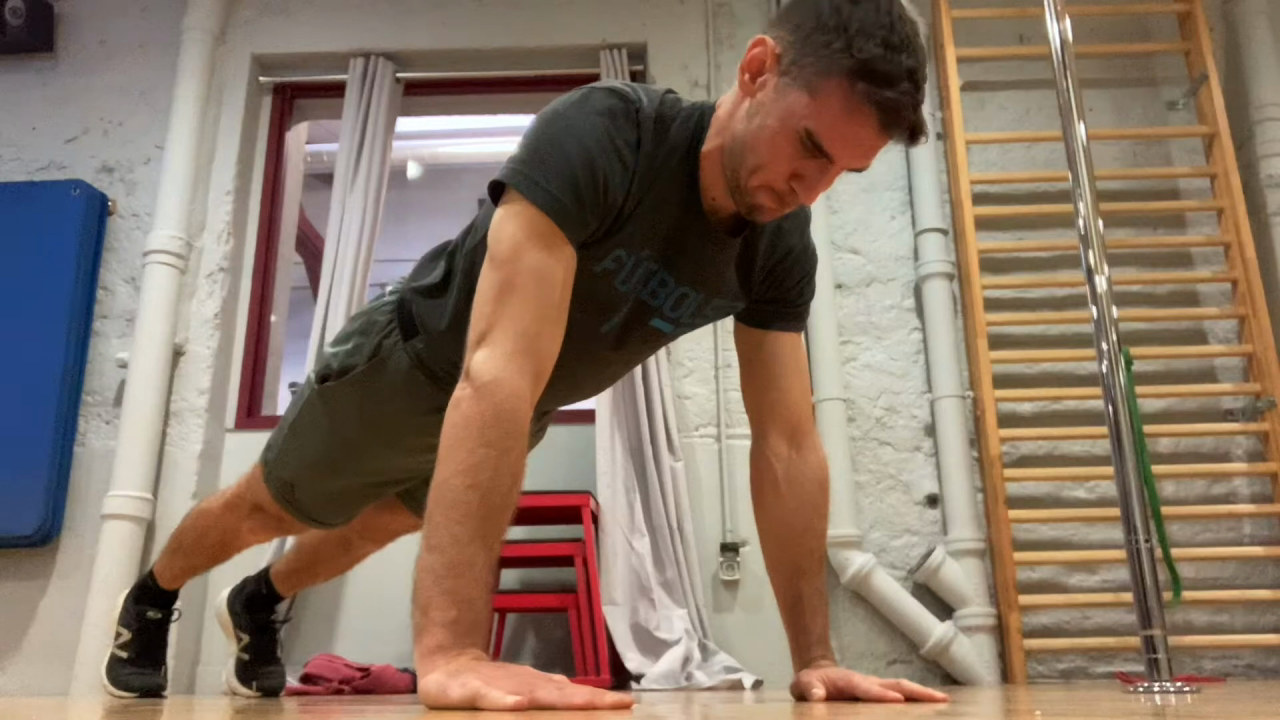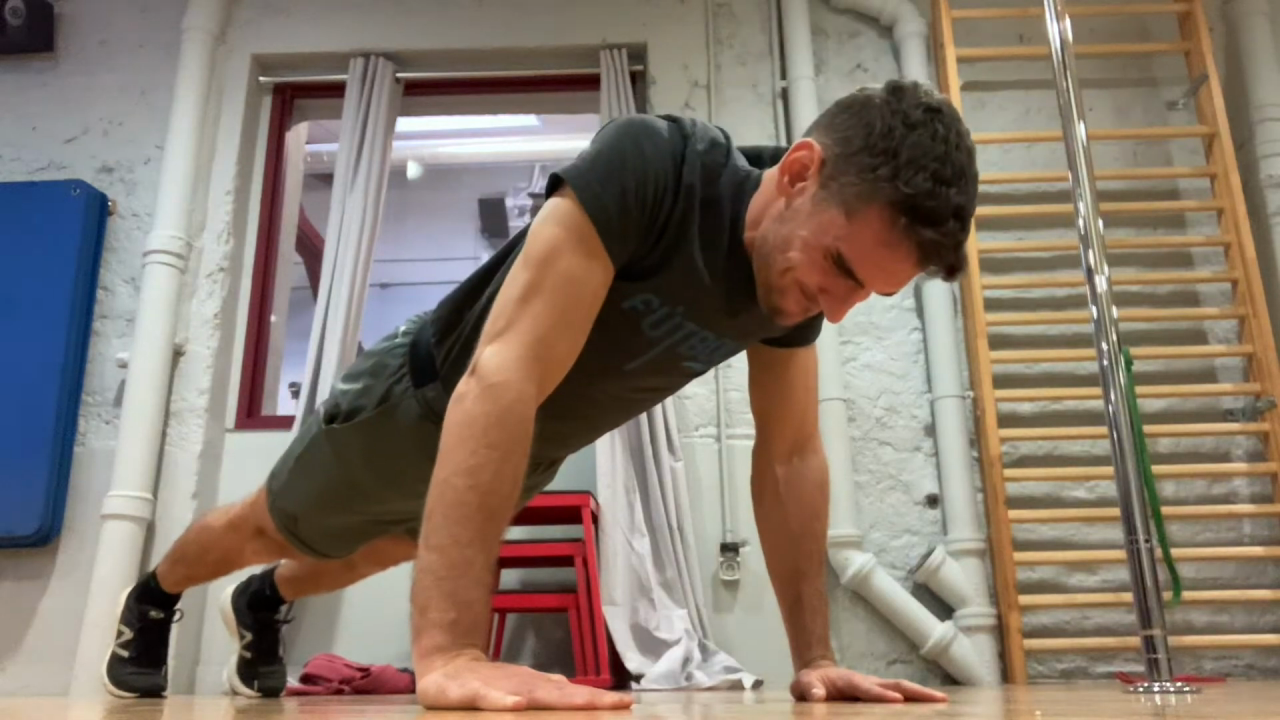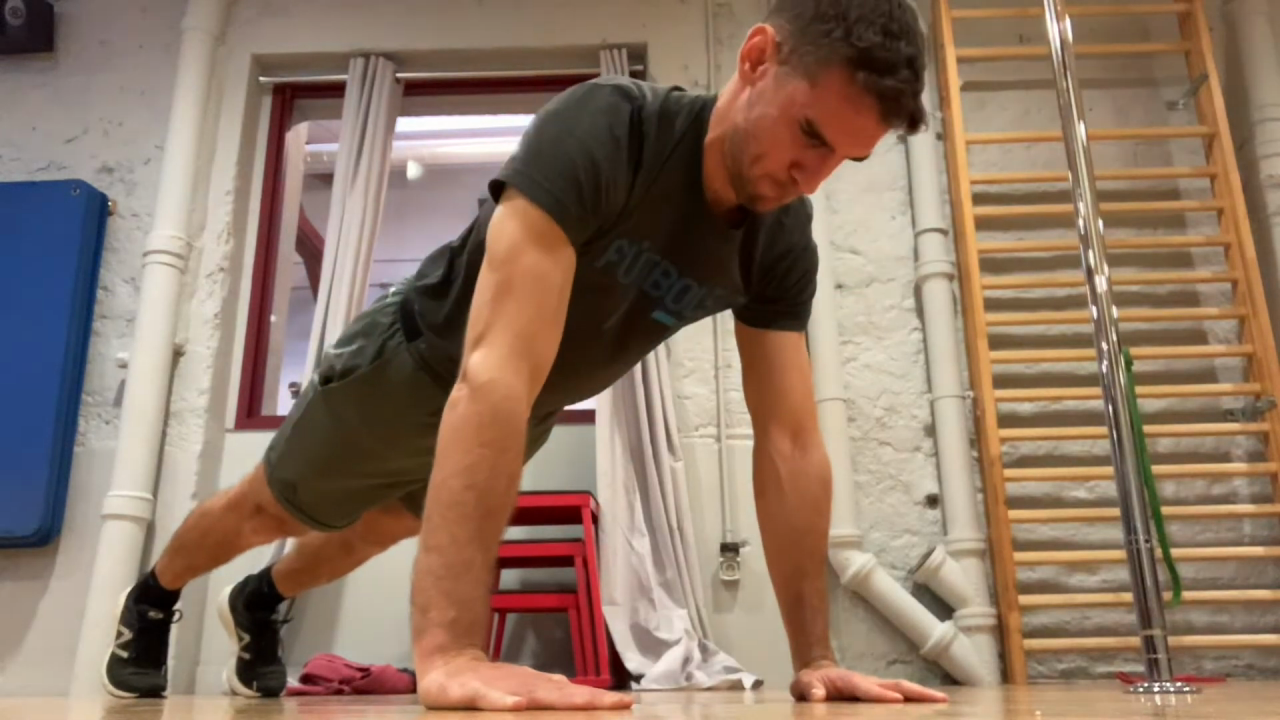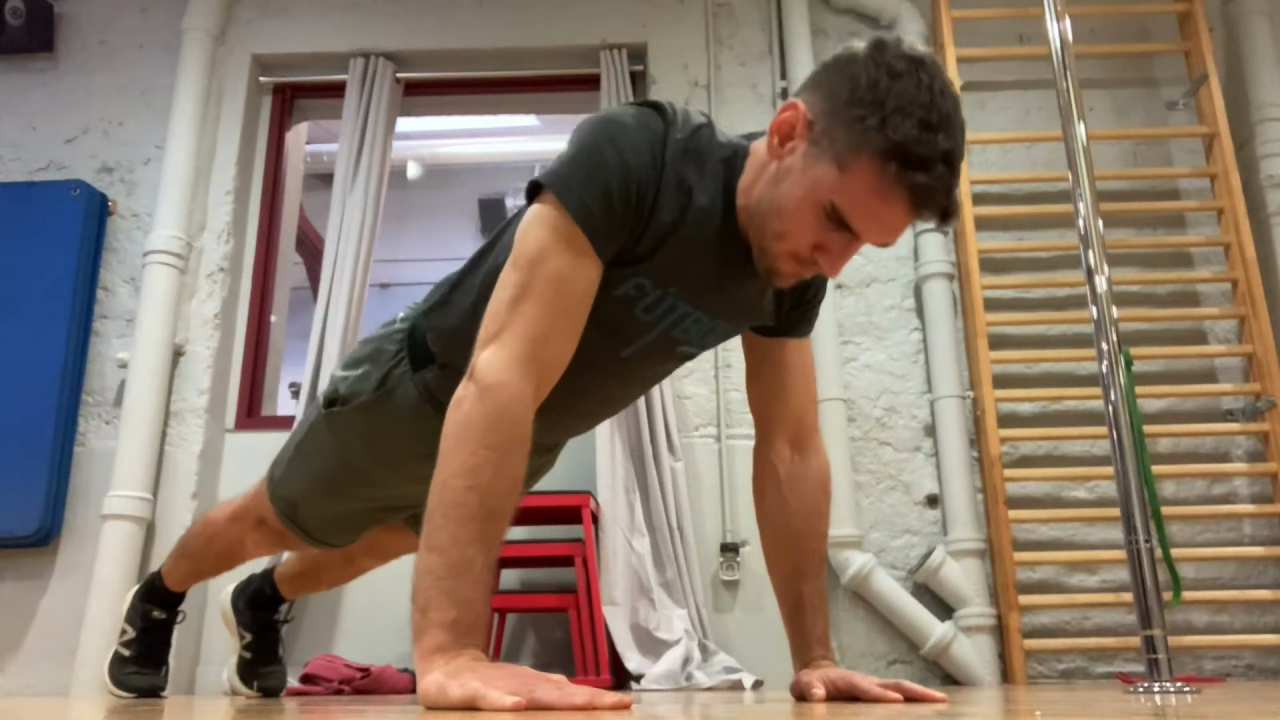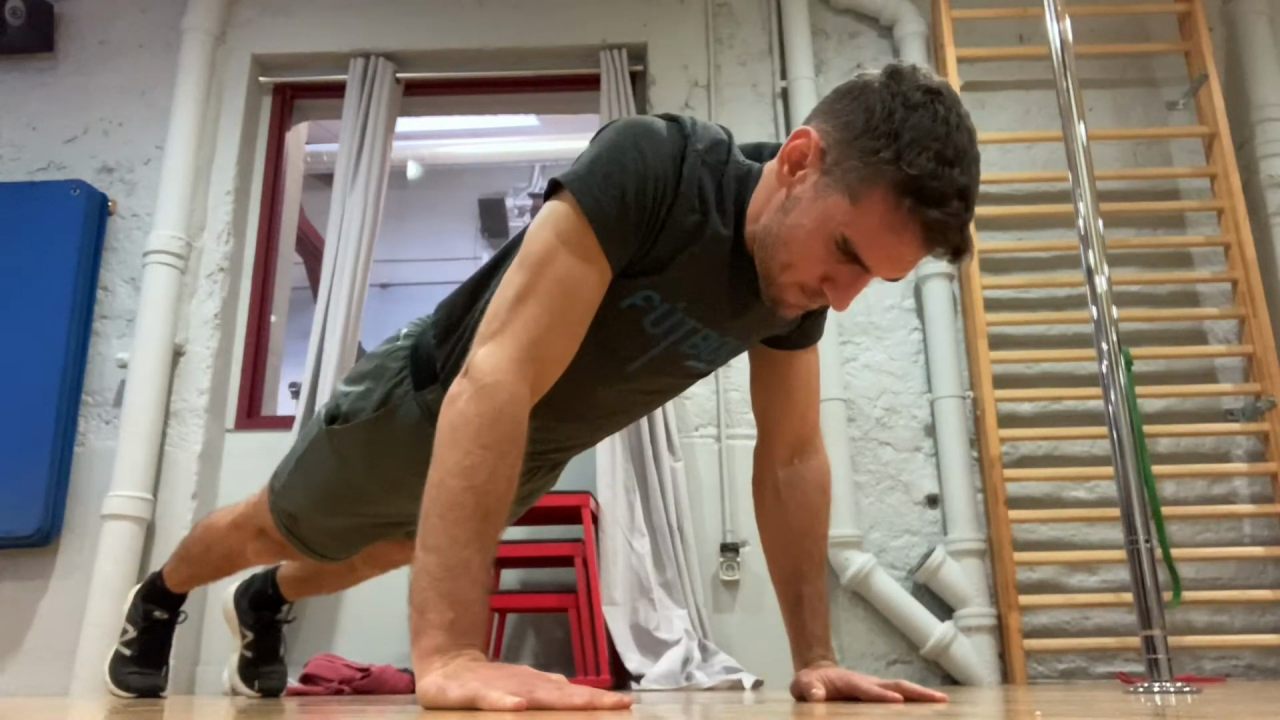
dt=1s
person 1, frame 1
left shoulder: (781, 244)
right shoulder: (598, 138)
left elbow: (787, 444)
right elbow: (495, 378)
left wrist: (814, 656)
right wrist: (449, 650)
left hip: (510, 416)
right hip: (408, 360)
left knee: (375, 527)
right knee: (273, 509)
left ankle: (256, 604)
right ankle: (149, 601)
person 1, frame 2
left shoulder: (802, 270)
right shoulder: (646, 167)
left elbow: (789, 459)
right elbow: (499, 382)
left wrist: (813, 656)
right wrist: (448, 651)
left hip: (526, 455)
right hip: (424, 397)
left knee: (377, 551)
right knee: (273, 529)
left ankle: (262, 606)
right ankle: (150, 601)
person 1, frame 3
left shoulder: (781, 241)
right shoulder: (602, 132)
left elbow: (789, 442)
right elbow: (493, 376)
left wrist: (815, 657)
right wrist: (449, 650)
left hip: (521, 417)
right hip: (410, 365)
left knee: (378, 531)
right knee: (273, 511)
left ankle: (259, 604)
right ankle: (151, 599)
person 1, frame 4
left shoulder: (795, 265)
right shoulder: (629, 158)
left elbow: (791, 452)
right elbow: (497, 383)
left wrist: (814, 656)
right wrist: (447, 652)
left hip: (528, 442)
right hip: (417, 388)
left knee: (380, 543)
right knee: (275, 522)
left ankle: (260, 607)
right ankle: (154, 602)
person 1, frame 5
left shoulder: (802, 278)
right shoulder: (647, 169)
left elbow: (790, 461)
right elbow: (491, 385)
left wrist: (814, 657)
right wrist: (446, 652)
left hip: (528, 457)
right hip: (422, 402)
left knee: (384, 551)
right knee: (274, 533)
left ankle: (261, 610)
right ankle: (154, 603)
